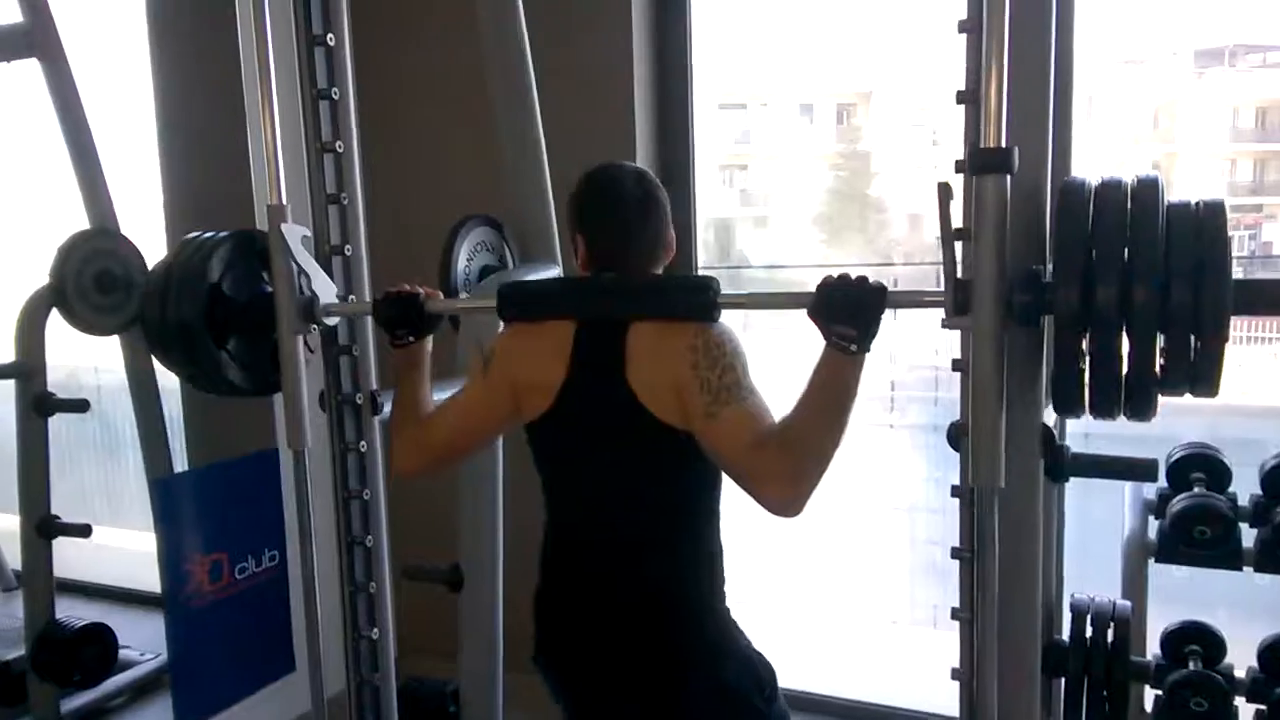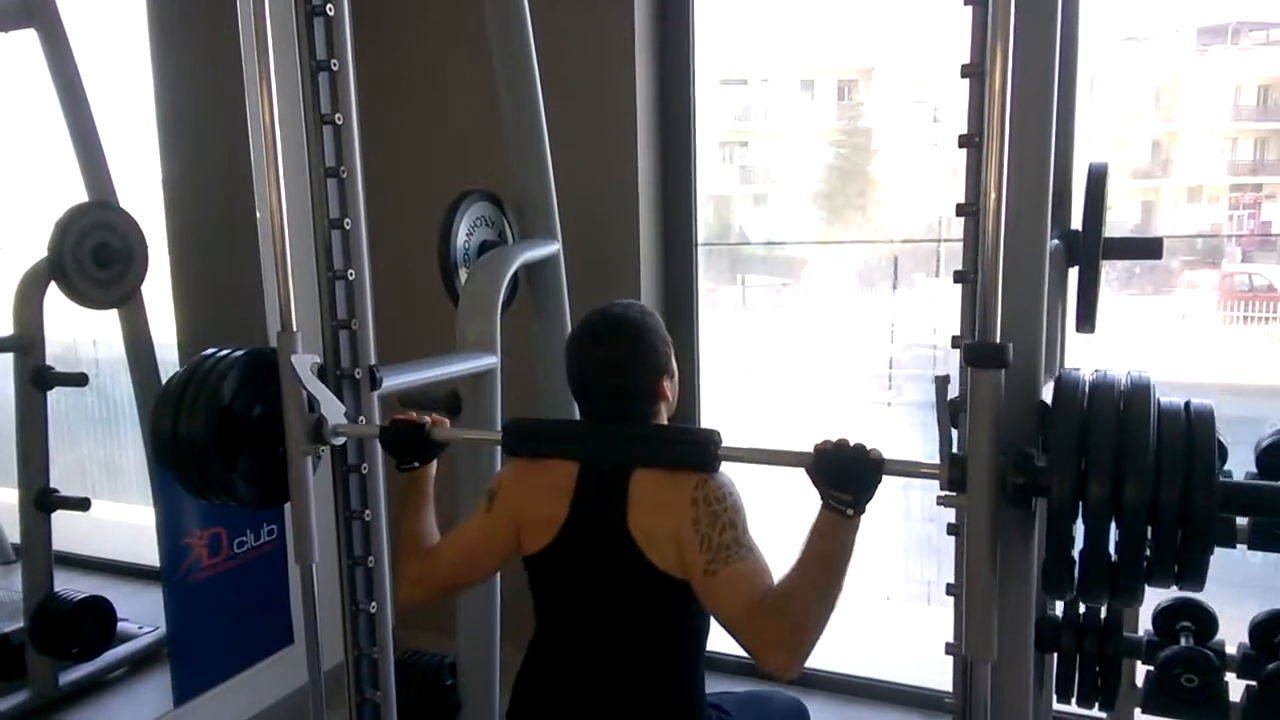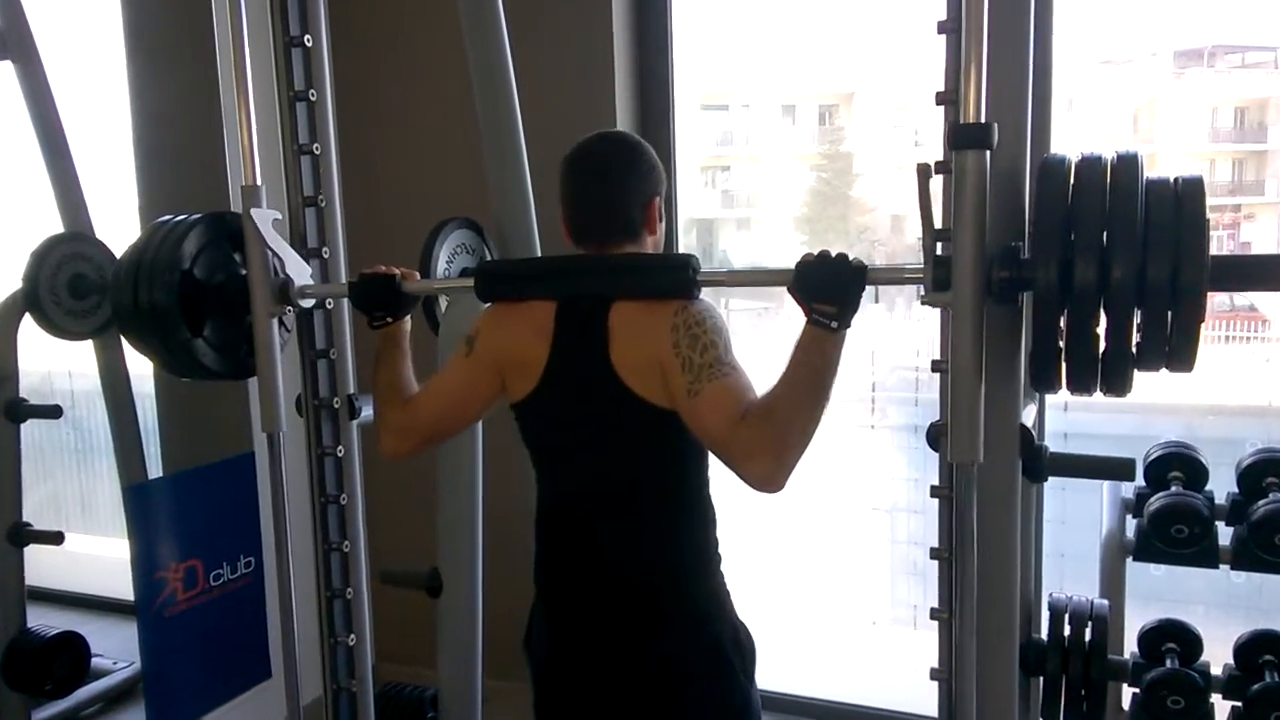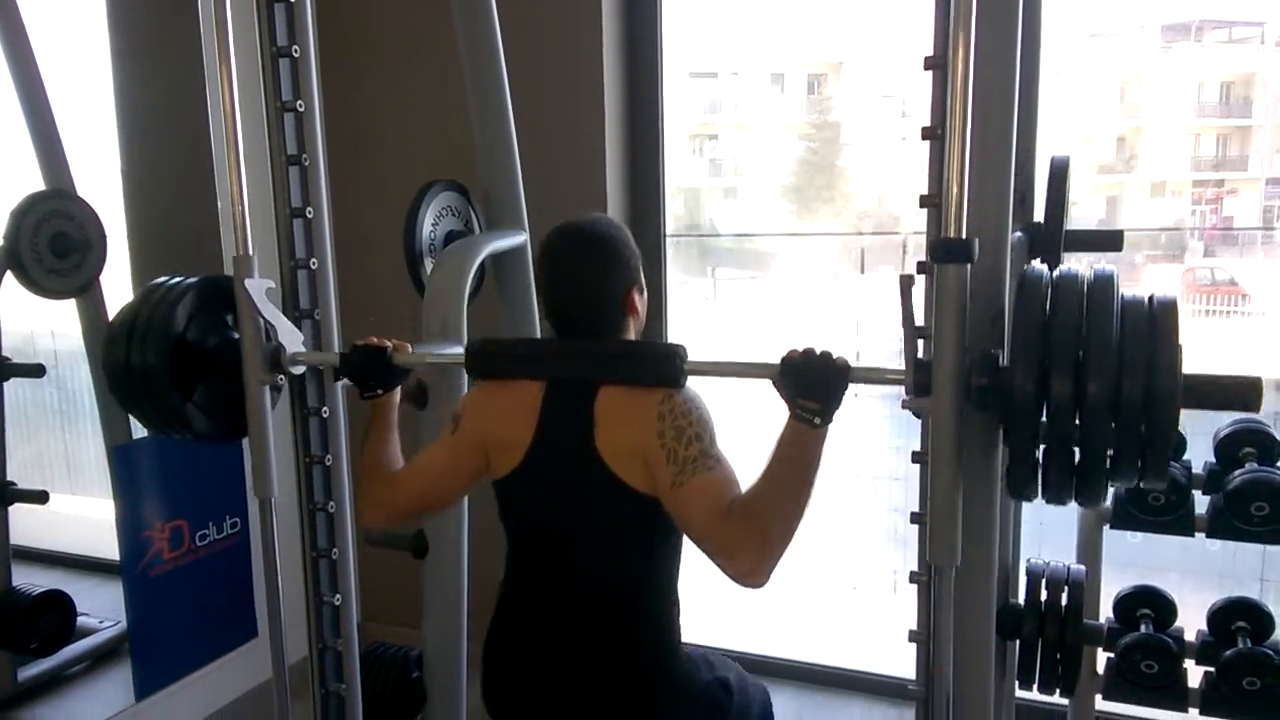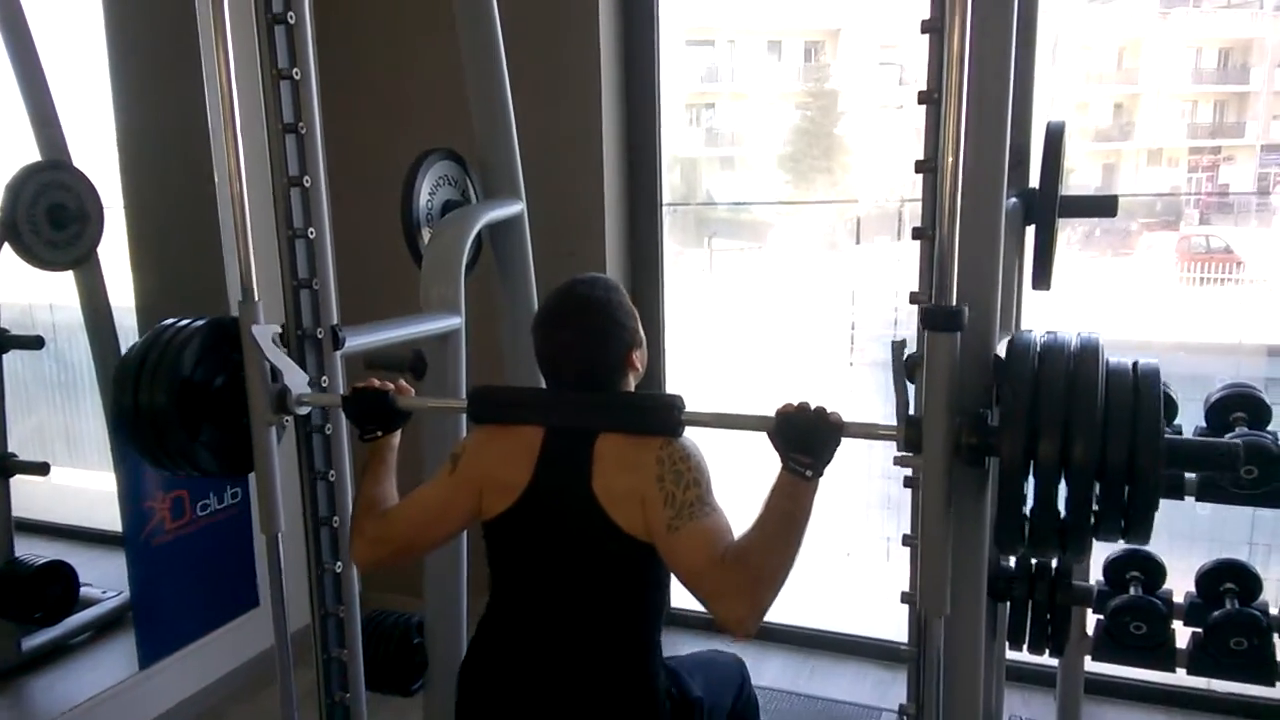
dt=1s
person 1, frame 1
left shoulder: (528, 343)
right shoulder: (689, 341)
left elbow: (413, 452)
right elbow: (781, 484)
left wrist: (412, 343)
right wrist: (843, 347)
left hip: (568, 638)
right hip: (678, 646)
person 1, frame 2
left shoulder: (531, 477)
right shoulder: (690, 492)
left elbow: (416, 581)
right elbow: (779, 648)
left wrist: (420, 466)
right wrist: (840, 509)
person 1, frame 3
left shoulder: (512, 322)
right shoulder: (673, 319)
left elbow: (400, 432)
right elbow: (763, 459)
left wrist: (392, 323)
right wrist: (826, 322)
left hip: (565, 616)
right hip: (676, 620)
person 1, frame 4
left shoulder: (497, 400)
right shoulder: (658, 406)
left elbow: (382, 505)
right elbow: (746, 552)
left wrist: (383, 396)
right wrist: (808, 415)
person 1, frame 5
left shoulder: (493, 446)
right shoulder: (655, 457)
left elbow: (371, 545)
right elbow: (738, 603)
left wrist: (383, 436)
right wrist: (800, 471)
right knee: (725, 680)
